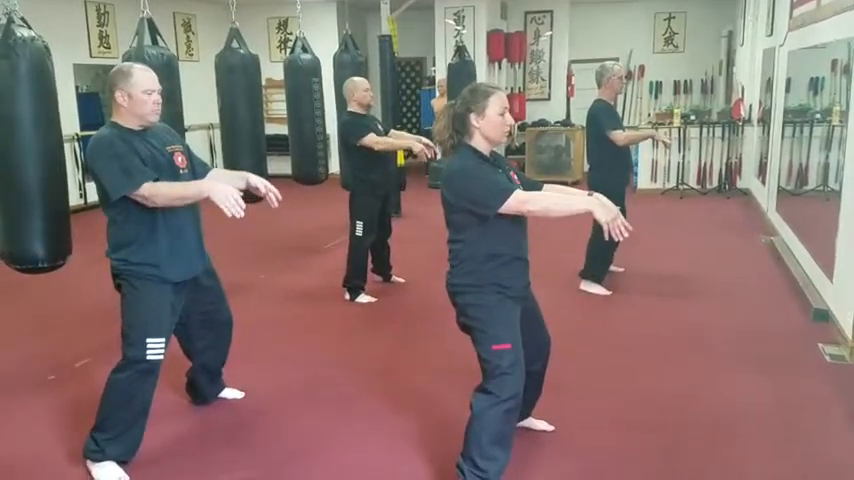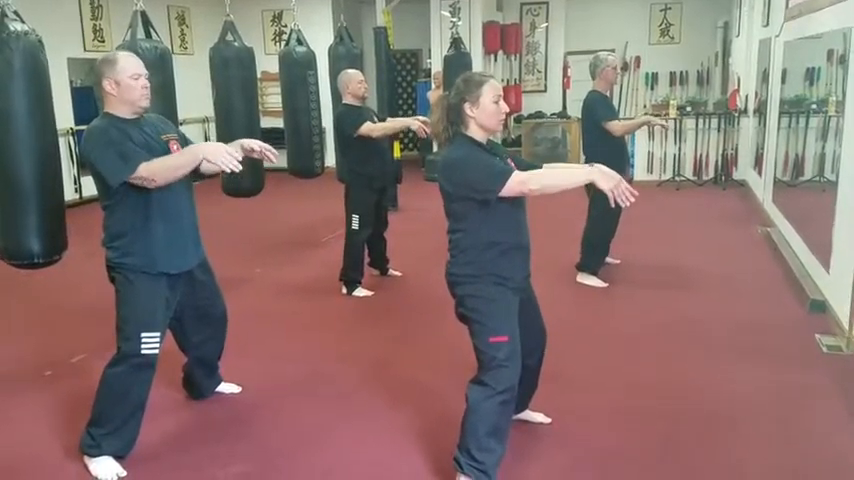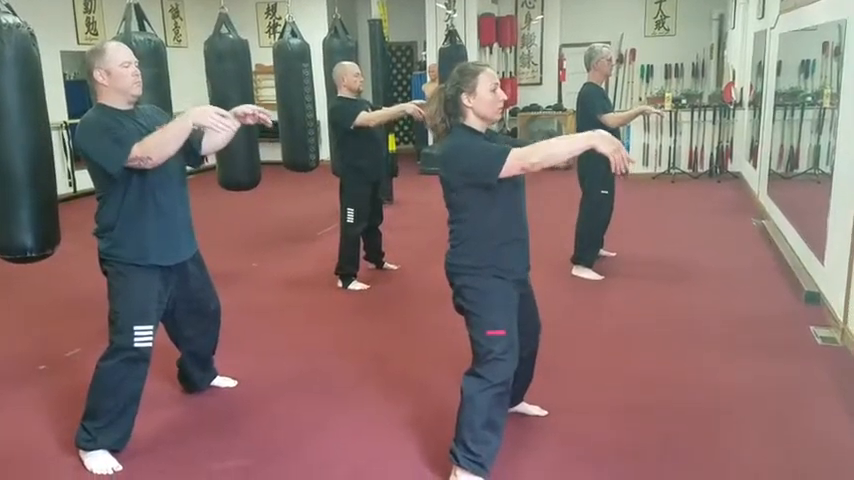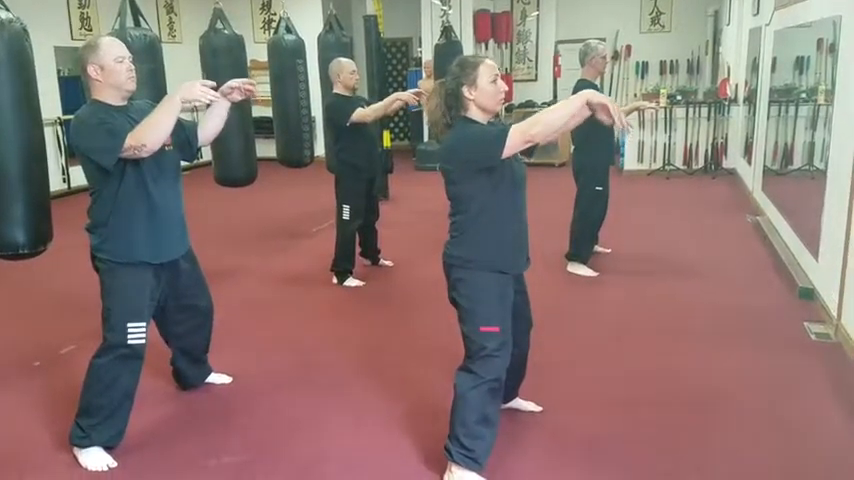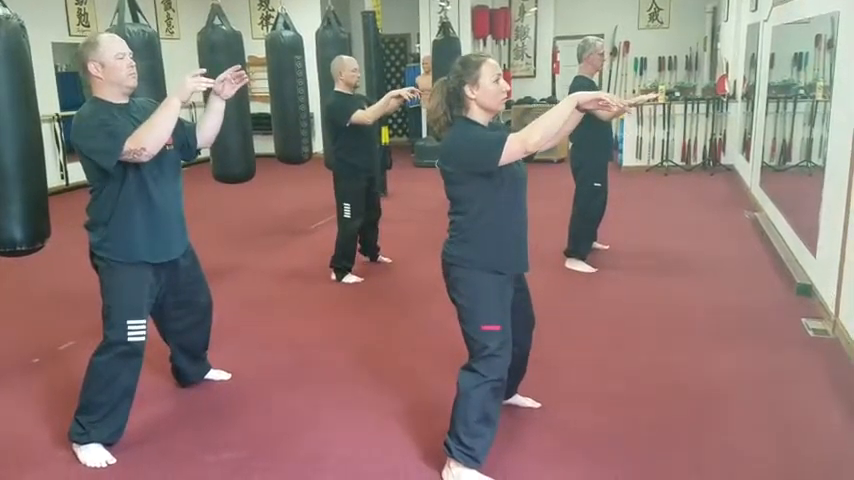
dt=0.4s
person 1, frame 1
left shoulder: (165, 134)
right shoulder: (106, 145)
left elbow: (203, 174)
right elbow: (149, 194)
left wrist: (242, 178)
right wrist: (209, 189)
left hip: (192, 261)
right hip: (146, 271)
left knee: (215, 325)
right knee: (142, 360)
left ankle: (207, 387)
person 1, frame 2
left shoulder: (159, 124)
right shoulder: (101, 135)
left elbow: (200, 165)
right elbow: (149, 175)
left wrist: (237, 148)
right wrist: (202, 148)
left hip: (187, 253)
right hip: (141, 264)
left knee: (209, 319)
right knee: (137, 355)
left ankle: (203, 381)
person 1, frame 3
left shoulder: (152, 114)
right shoulder: (95, 126)
left elbow: (200, 148)
right elbow: (145, 156)
left wrist: (233, 119)
right wrist: (191, 117)
left hip: (179, 246)
right hip: (133, 257)
left knee: (202, 313)
right knee: (130, 347)
left ankle: (198, 374)
right ankle: (94, 441)
person 1, frame 4
left shoulder: (146, 109)
right shoulder: (89, 122)
left elbow: (197, 139)
right elbow: (140, 145)
left wrist: (222, 101)
right wrist: (178, 98)
left hip: (172, 244)
right hip: (125, 255)
left knee: (194, 312)
right knee: (123, 345)
left ankle: (193, 372)
right ankle: (88, 438)
person 1, frame 5
left shoulder: (148, 107)
right shoulder: (90, 120)
left elbow: (197, 142)
right elbow: (141, 149)
left wrist: (218, 99)
right wrist: (177, 97)
left hip: (172, 242)
right hip: (125, 253)
left knee: (194, 309)
right knee: (124, 342)
left ankle: (192, 368)
right ankle: (87, 434)
person 2, frame 1
left shoulder: (495, 162)
right shoulder: (463, 171)
left elbow: (541, 188)
right elbow: (526, 203)
left wrist: (591, 196)
right wrist: (590, 204)
left hip: (511, 281)
right hip: (482, 289)
left knee: (536, 348)
right knee: (504, 377)
left ankle: (517, 414)
person 2, frame 2
left shoulder: (491, 152)
right shoulder: (459, 160)
left elbow: (540, 169)
right elbow: (527, 184)
left wrist: (594, 170)
right wrist: (593, 173)
left hip: (509, 273)
right hip: (480, 280)
left knee: (532, 342)
right knee: (499, 367)
left ankle: (514, 407)
person 2, frame 3
left shoulder: (489, 141)
right shoulder: (459, 149)
left elbow: (529, 156)
right elbow: (529, 160)
left wrist: (592, 139)
right wrist: (592, 138)
left hip: (507, 265)
right hip: (480, 272)
left knee: (526, 335)
right knee: (494, 360)
left ankle: (510, 399)
person 2, frame 4
left shoulder: (491, 132)
right shoulder: (462, 140)
left elbow: (545, 134)
right elbow: (532, 132)
left wrist: (588, 106)
right wrist: (585, 97)
left hip: (503, 261)
right hip: (476, 267)
left knee: (517, 333)
right knee: (487, 355)
left ankle: (504, 395)
person 2, frame 5
left shoulder: (492, 133)
right shoulder: (461, 141)
left elbow: (544, 141)
right elbow: (528, 142)
left wrist: (581, 108)
right wrist: (574, 99)
left hip: (503, 262)
right hip: (475, 268)
left knee: (519, 330)
right knee: (489, 354)
left ankle: (504, 391)
person 3, frame 1
left shoulder: (607, 107)
right shoulder: (600, 109)
right elbow: (620, 138)
right wrist: (651, 134)
left hip: (613, 177)
right hip: (604, 178)
right knee: (605, 226)
left ankle: (603, 263)
right ankle: (589, 278)
person 3, frame 2
left shoulder: (602, 99)
right shoulder: (594, 100)
right elbow: (616, 129)
left wrist: (637, 131)
right wrist: (646, 120)
left hip: (609, 167)
left knee: (610, 214)
right knee: (600, 216)
left ankle: (599, 255)
right ankle: (586, 270)
person 3, frame 3
left shoulder: (597, 91)
right shoulder: (589, 92)
left elbow: (609, 121)
right elbow: (611, 121)
left wrist: (636, 112)
right wrist: (640, 110)
left hip: (601, 160)
right hip: (593, 162)
left knee: (603, 207)
right knee: (593, 208)
left ankle: (594, 247)
right ankle: (580, 263)
person 3, frame 4
left shoulder: (591, 87)
right shoulder: (584, 89)
left wrist: (628, 109)
right wrist: (635, 106)
left hip: (596, 157)
right hip: (588, 159)
left knee: (598, 203)
right knee: (588, 205)
left ankle: (589, 243)
right ankle: (575, 259)
person 3, frame 5
left shoulder: (587, 83)
right shoulder: (581, 85)
left elbow: (602, 112)
right elbow: (604, 114)
left wrist: (625, 104)
right wrist: (632, 102)
left hip: (594, 153)
right hip: (586, 155)
left knee: (597, 199)
right knee: (587, 201)
left ankle: (588, 240)
right ankle: (574, 256)
person 4, frame 1
left shoulder: (370, 119)
right shoulder: (349, 122)
left elbow: (393, 133)
right elbow: (377, 144)
left wrist: (418, 138)
right wrist: (411, 145)
left hip: (381, 186)
right hip: (364, 190)
left knee: (382, 232)
right knee: (362, 237)
left ankle: (383, 272)
right ankle: (353, 289)
person 4, frame 2
left shoulder: (367, 111)
right shoulder: (345, 115)
left elbow: (388, 123)
right elbow: (375, 131)
left wrist: (412, 120)
right wrist: (408, 123)
left hip: (378, 180)
right hip: (360, 183)
left knee: (379, 225)
right knee: (358, 231)
left ankle: (380, 265)
right ankle: (350, 283)
person 4, frame 3
left shoulder: (362, 103)
right shoulder: (340, 108)
left elbow: (383, 114)
right elbow: (371, 119)
left wrist: (407, 106)
right wrist: (403, 108)
left hip: (373, 173)
right hip: (355, 176)
left knee: (373, 219)
right knee: (353, 225)
left ankle: (376, 258)
right ankle: (346, 276)
person 4, frame 4
left shoulder: (357, 100)
right shoulder: (335, 105)
left elbow: (385, 111)
right elbow: (368, 115)
left wrist: (403, 98)
right wrist: (396, 96)
left hip: (368, 170)
right hip: (350, 173)
left knee: (370, 216)
right knee: (349, 221)
left ankle: (371, 255)
right ankle: (341, 273)
person 4, frame 5
left shoulder: (358, 98)
right shoulder: (335, 103)
left elbow: (385, 110)
right elbow: (367, 118)
left wrist: (400, 97)
right wrist: (390, 95)
left hip: (368, 168)
right hip: (349, 172)
left knee: (372, 212)
right knee: (351, 220)
left ankle: (371, 252)
right ankle: (340, 269)
